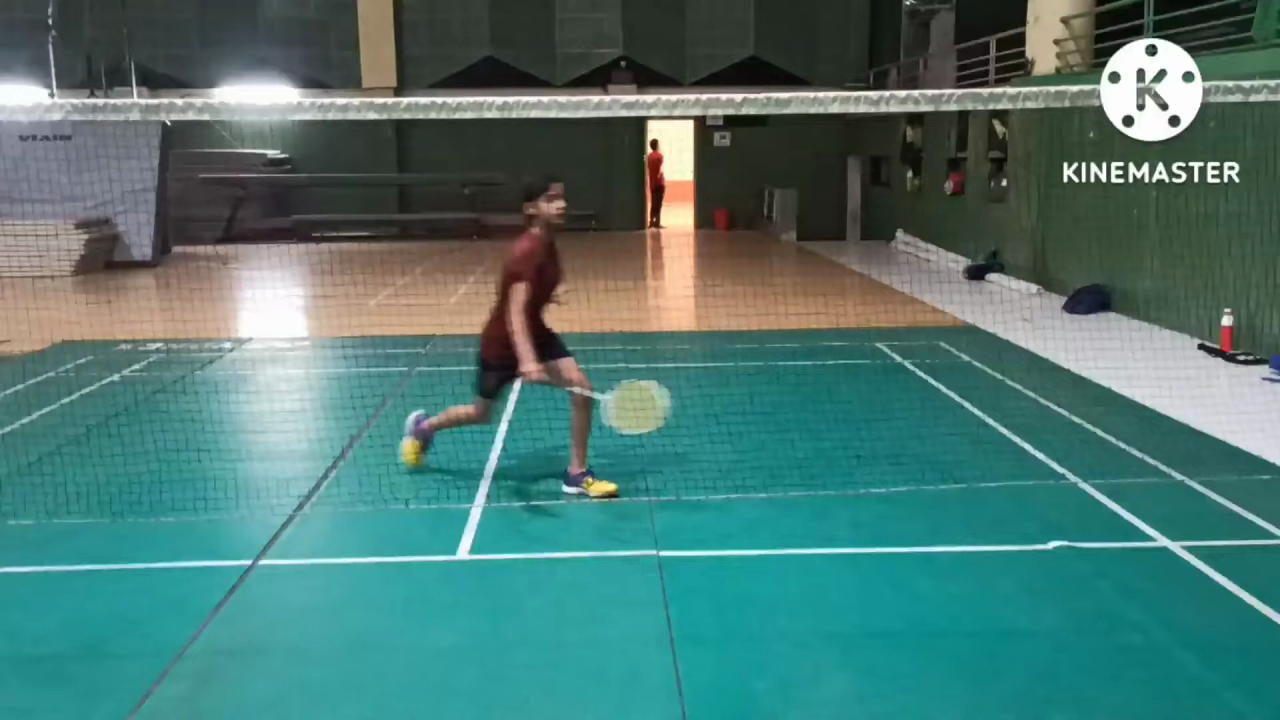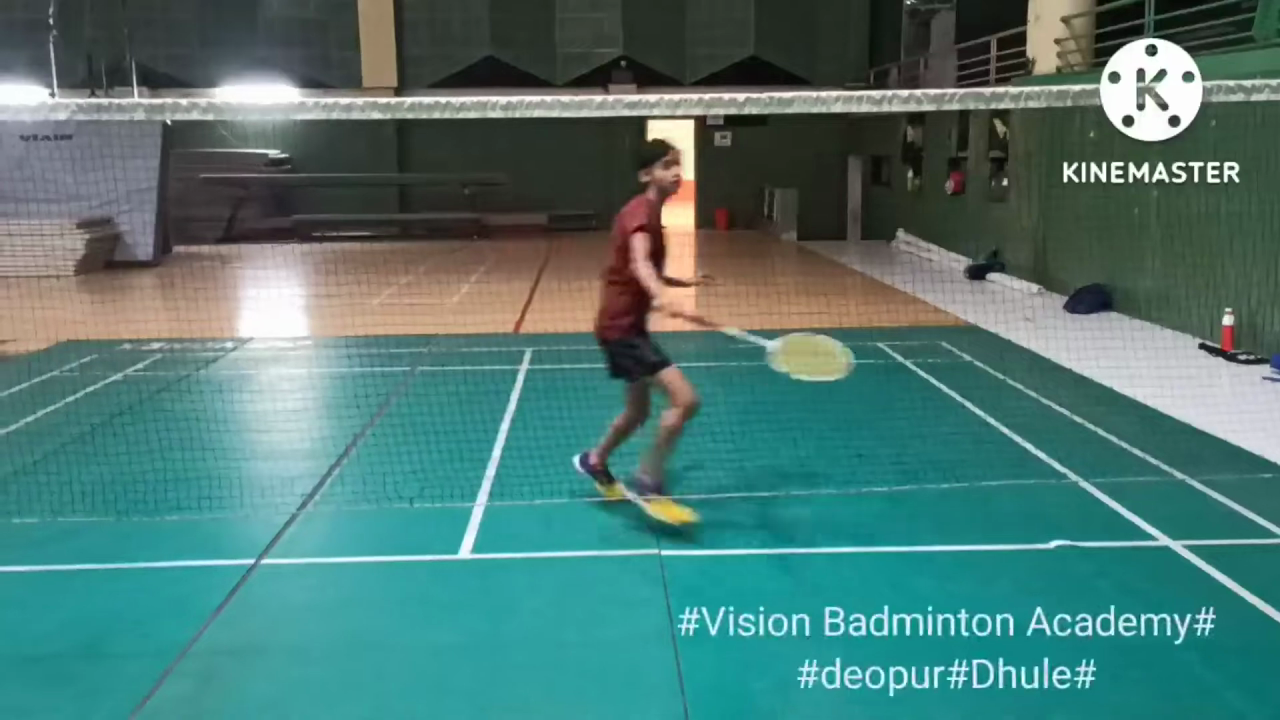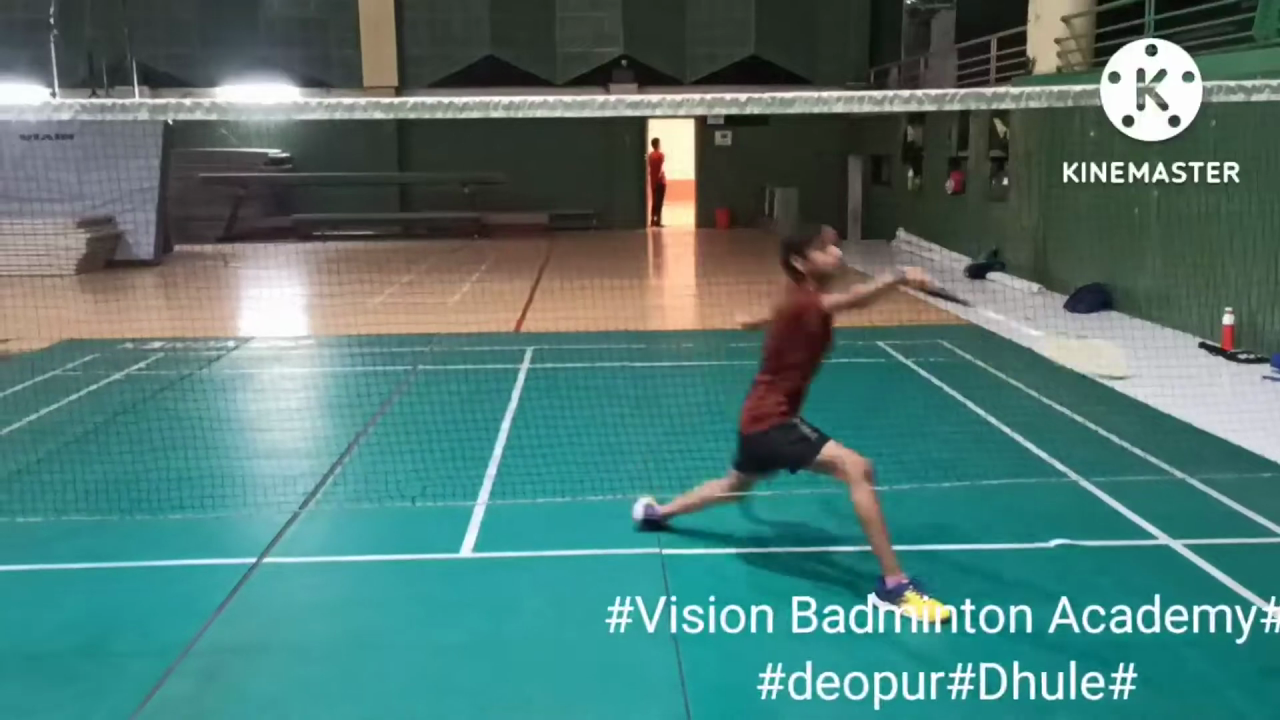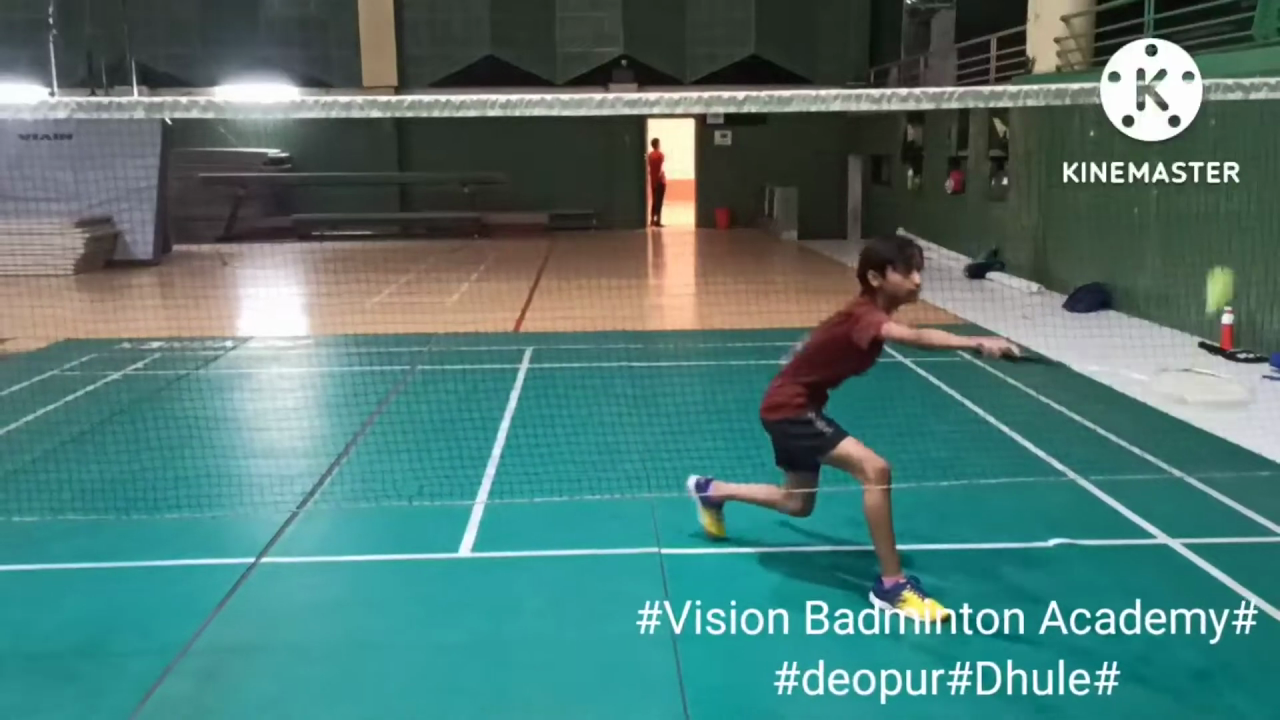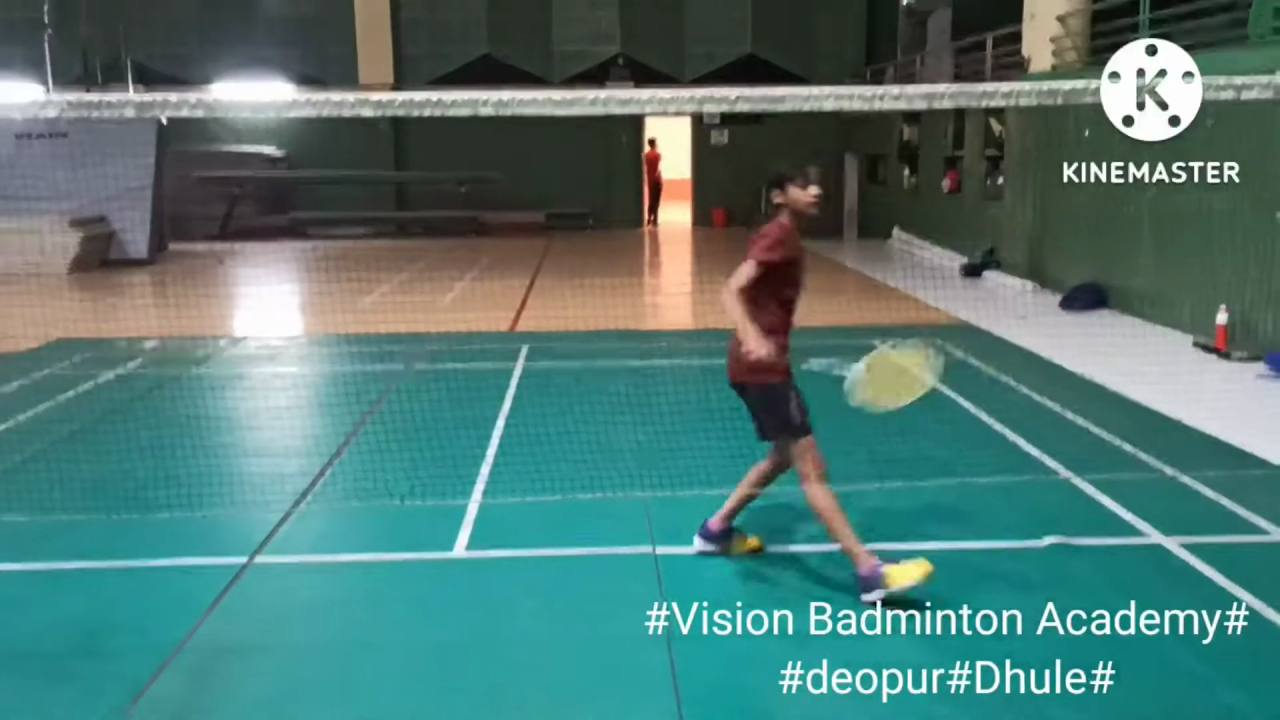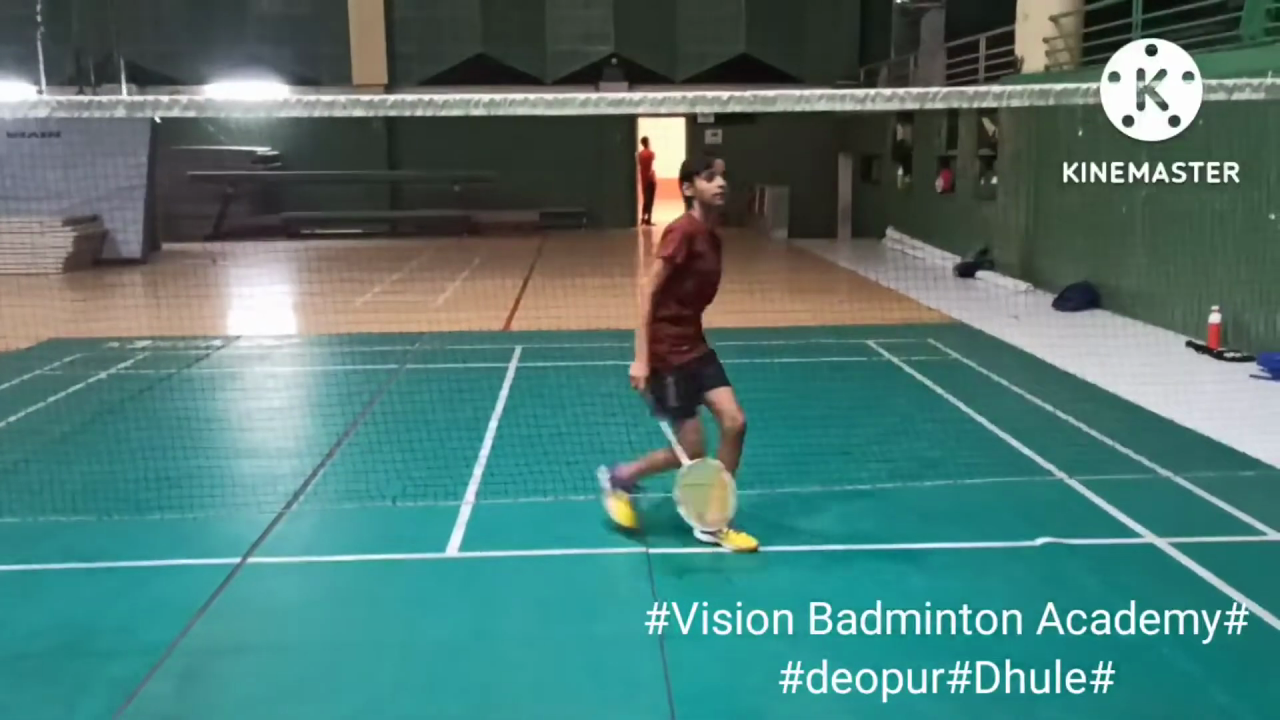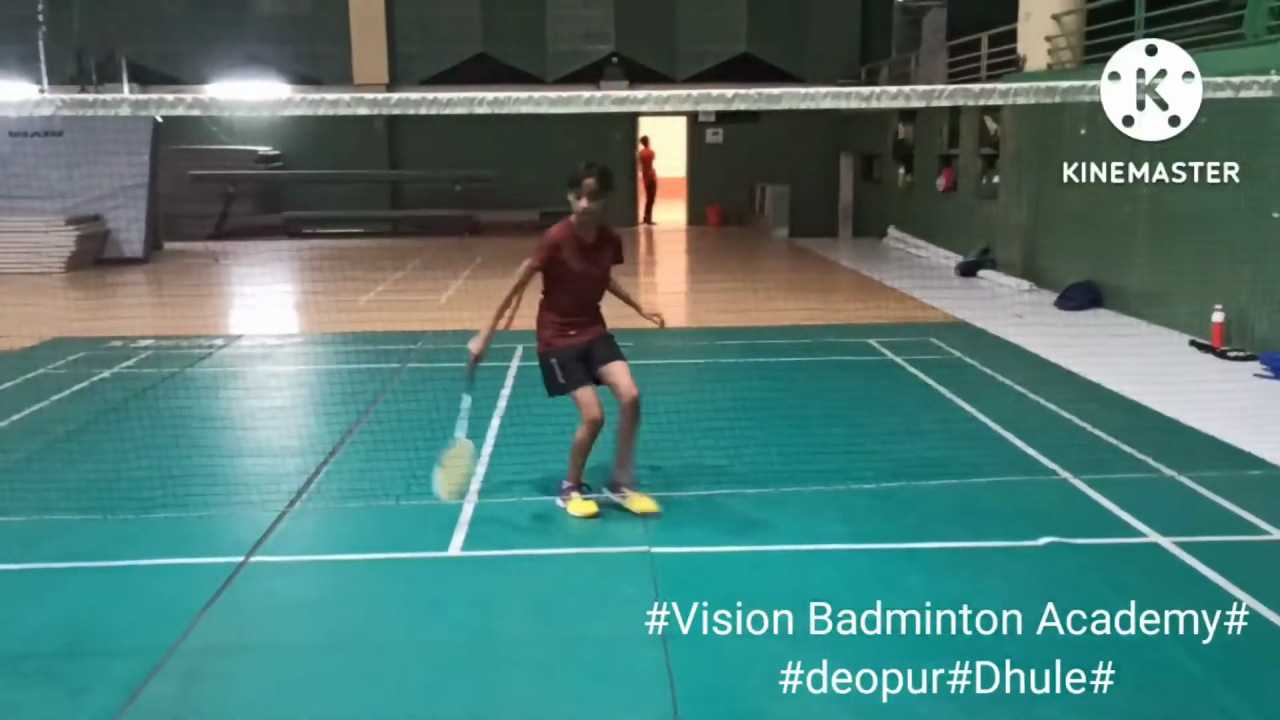
dt=0.3s
person 1, frame 1
left shoulder: (547, 244)
right shoulder: (526, 252)
right elbow: (515, 313)
right wrist: (526, 359)
left hip: (533, 329)
right hip: (501, 342)
left knee: (581, 387)
right knee: (481, 413)
left ankle: (578, 475)
right ankle: (421, 427)
person 1, frame 2
left shoulder: (647, 212)
right shoulder: (641, 212)
right elbow: (639, 262)
left wrist: (680, 282)
right wrist: (661, 292)
left hip: (629, 324)
right hip: (621, 324)
left knee: (639, 411)
right knee: (686, 400)
left ankle: (595, 463)
right ankle: (650, 486)
person 1, frame 3
left shoulder: (799, 300)
right shoulder: (805, 302)
left elbow: (768, 321)
right elbow: (850, 298)
left wrist: (750, 323)
right wrist: (898, 277)
left hip: (760, 416)
right hip: (771, 420)
left knee: (734, 488)
right knee: (858, 470)
left ankle: (654, 511)
right ankle: (894, 586)
person 1, frame 4
left shoulder: (869, 312)
right shoulder: (866, 317)
left elbow: (817, 337)
right elbow: (914, 336)
left wrist: (796, 357)
right wrist: (979, 343)
left hip: (795, 405)
right hip: (787, 409)
left knee: (798, 502)
right knee: (876, 471)
left ankle: (709, 491)
right ankle: (891, 585)
person 1, frame 5
left shoulder: (781, 238)
right shoulder: (776, 238)
right elbow: (731, 291)
right wrist: (751, 336)
left hip: (765, 365)
right hip: (762, 369)
left knee: (785, 455)
right knee: (810, 467)
left ankle: (716, 528)
right ankle: (869, 573)
person 1, frame 6
left shoulder: (711, 237)
right shoulder: (682, 232)
right elbow: (648, 294)
right wrist: (641, 358)
left hip: (694, 345)
right hip: (666, 352)
left knee: (735, 423)
right knee: (691, 451)
right ankle: (619, 479)
person 1, frame 7
left shoulder: (610, 238)
right shoulder: (556, 239)
right elbow: (517, 285)
left wrist: (641, 309)
right wrist: (485, 335)
left hip: (594, 331)
right hip: (557, 337)
left knee: (630, 396)
right knee: (593, 416)
left ankle: (623, 483)
right ankle: (572, 488)
